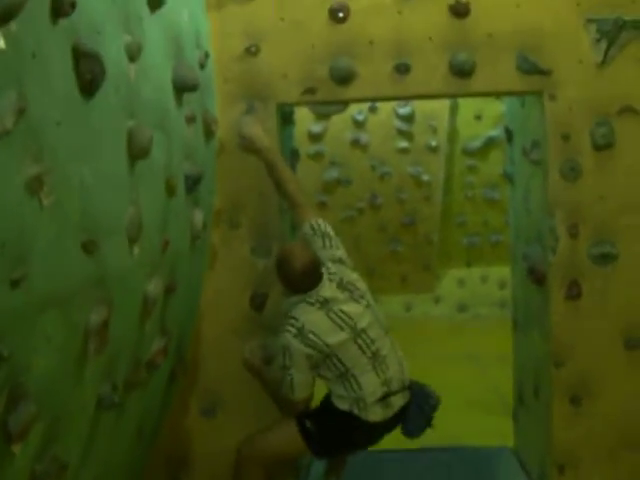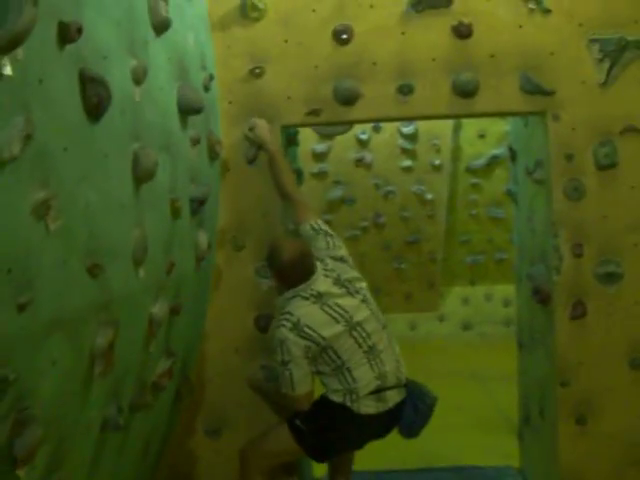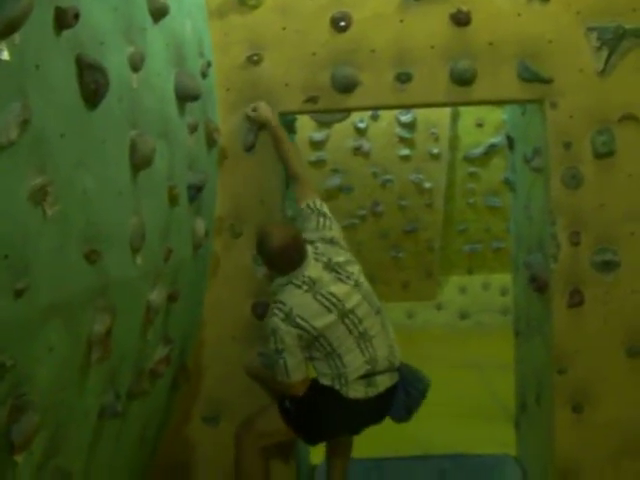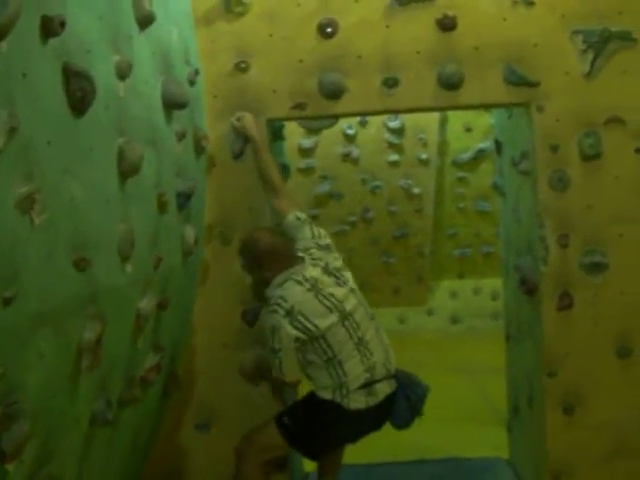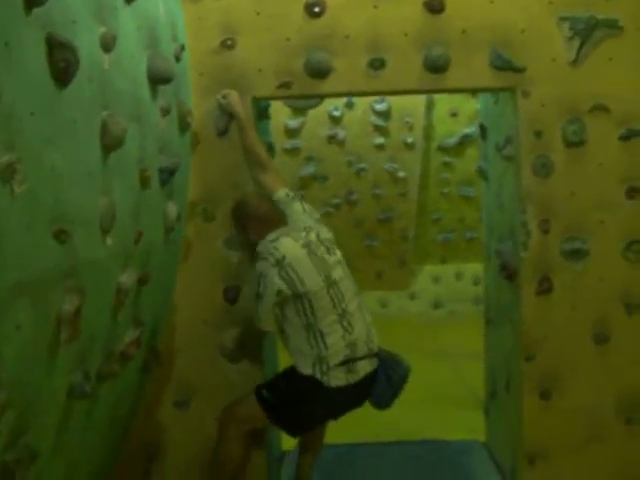
dt=0.4s
person 1, frame 1
left shoulder: (296, 334)
right shoulder: (338, 267)
left elbow: (297, 403)
right elbow: (300, 204)
left wrist: (259, 368)
right wrist: (265, 149)
left hip: (362, 419)
right hip: (399, 399)
person 1, frame 2
left shoulder: (291, 326)
right shoulder: (335, 262)
left elbow: (299, 403)
right elbow: (296, 201)
left wrist: (262, 385)
right wrist: (270, 145)
left hip: (359, 414)
right hip: (394, 400)
person 1, frame 3
left shoulder: (284, 313)
right shoulder: (328, 245)
left elbow: (295, 388)
right elbow: (301, 181)
left wrist: (257, 371)
right wrist: (273, 124)
left hip: (351, 399)
right hip: (388, 386)
left knee: (249, 436)
person 1, frame 4
left shoulder: (282, 309)
right shoulder: (318, 252)
left elbow: (285, 378)
right elbow: (279, 196)
left wrist: (254, 370)
right wrist: (256, 137)
left hip: (351, 407)
right hip: (384, 392)
left knee: (250, 449)
right knee: (330, 419)
person 1, frame 5
left shoulder: (274, 261)
right shoulder: (308, 225)
left elbow: (262, 325)
right elbow: (265, 172)
right wrist: (242, 117)
left hip: (331, 383)
right hip: (365, 370)
left knee: (233, 419)
